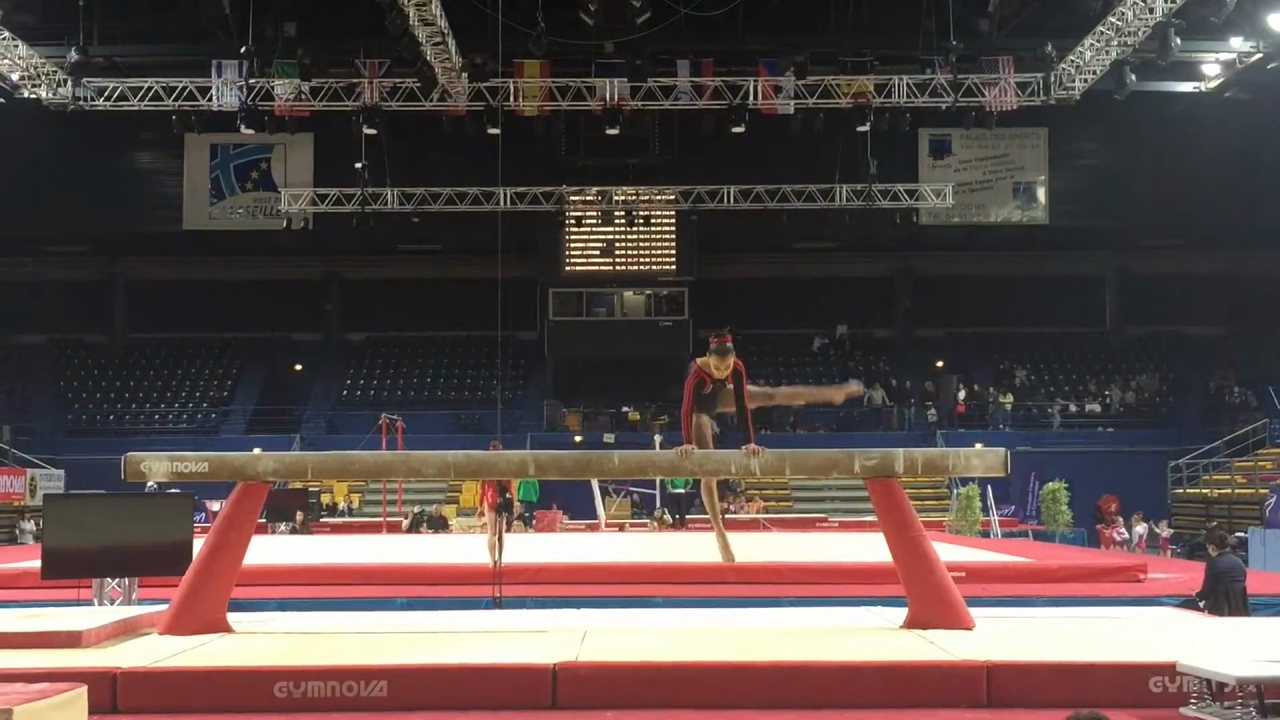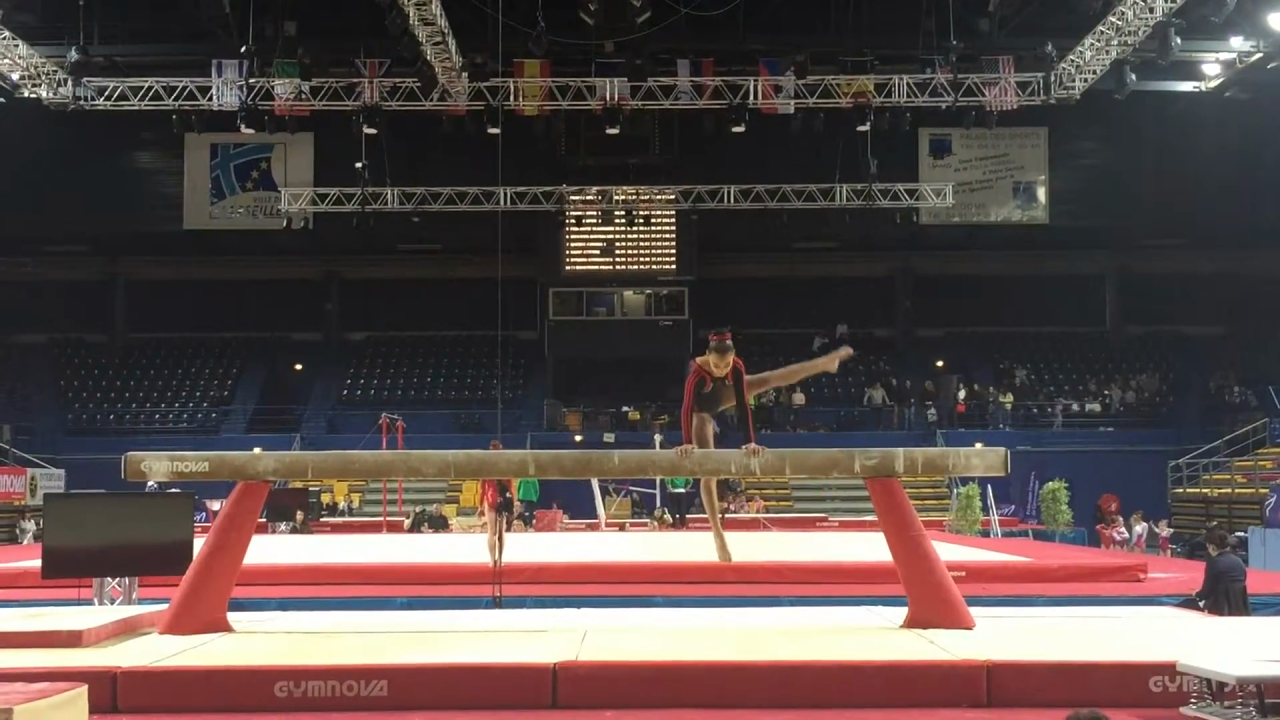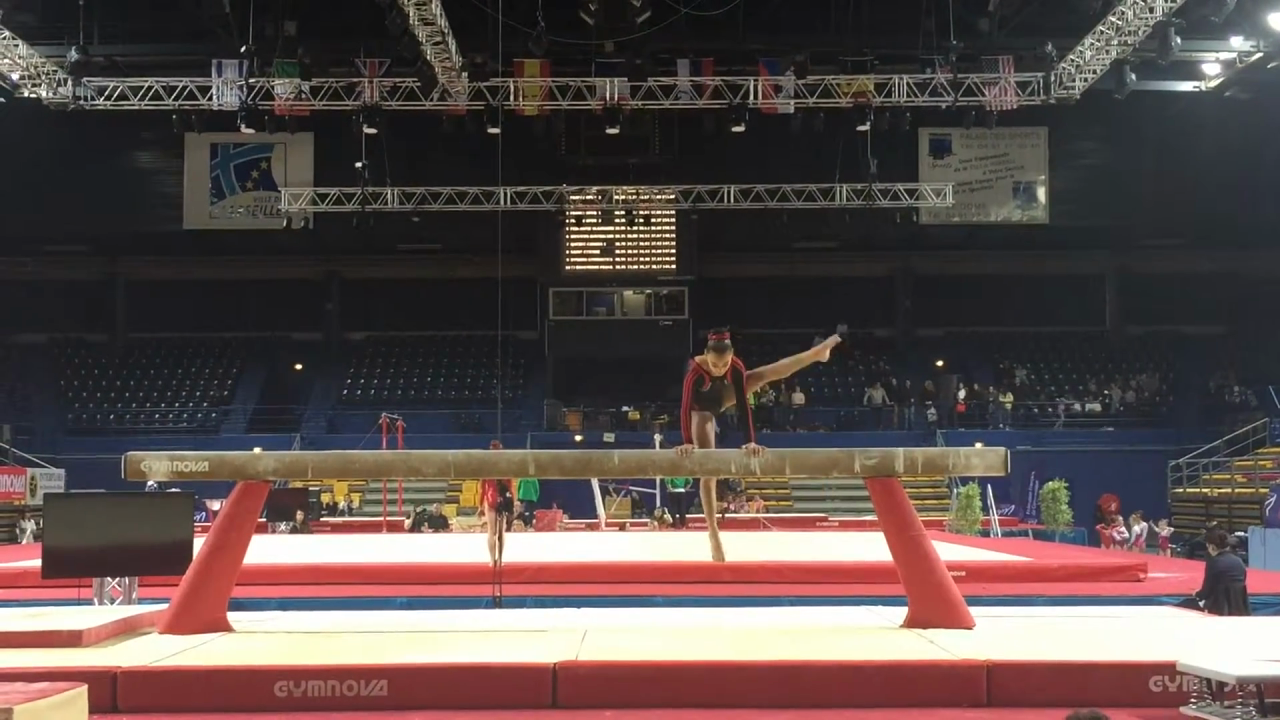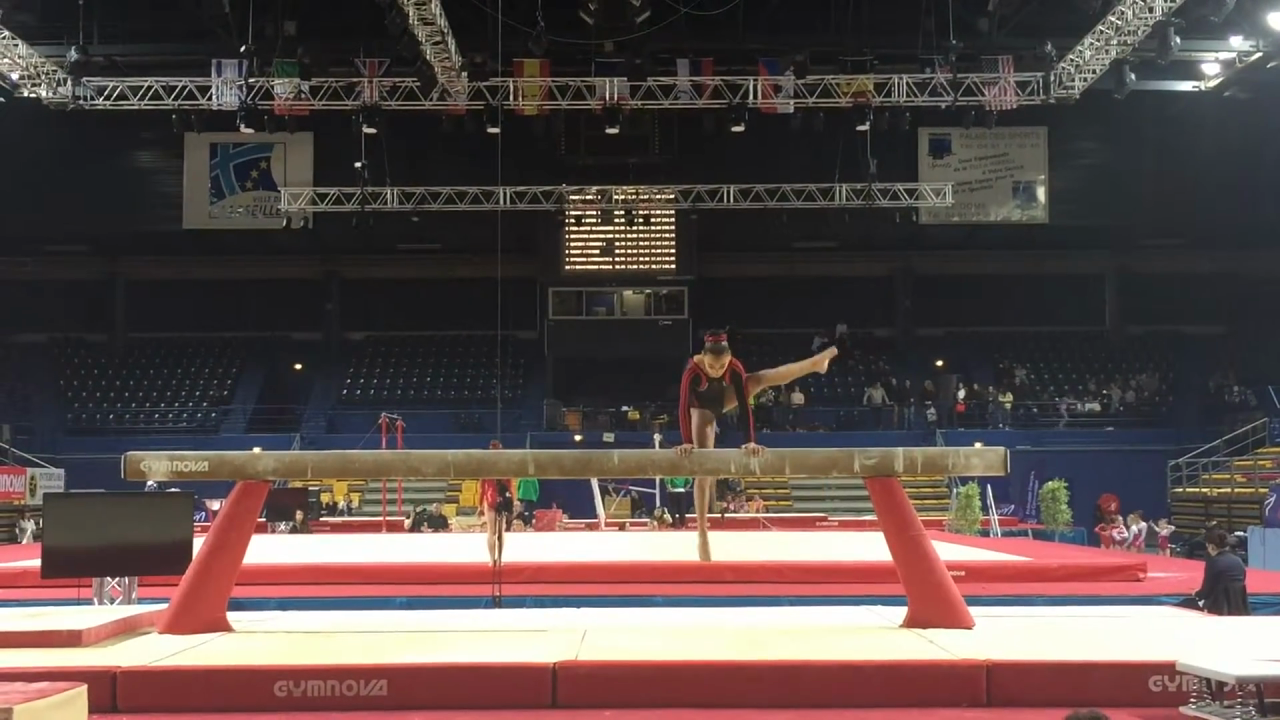
dt=0.1s
person 1, frame 1
left shoulder: (737, 368)
right shoulder: (696, 374)
left elbow: (741, 405)
right elbow: (687, 410)
left wrist: (749, 442)
right wrist: (687, 443)
left hip: (720, 397)
right hip: (699, 410)
left knee: (772, 396)
left ankle: (834, 393)
right ankle: (720, 533)
person 1, frame 2
left shoulder: (736, 367)
right shoulder: (696, 372)
left elbow: (742, 405)
right elbow: (686, 409)
left wrist: (750, 441)
right wrist: (687, 443)
left hip: (720, 396)
right hip: (701, 411)
left knee: (770, 380)
left ankle: (826, 363)
right ankle: (718, 534)
person 1, frame 3
left shoulder: (736, 366)
right shoulder: (694, 371)
left elbow: (743, 404)
right elbow: (686, 408)
left wrist: (750, 441)
right wrist: (687, 443)
left hip: (722, 395)
right hip: (702, 410)
left knee: (766, 374)
left ankle: (817, 353)
right ankle: (713, 533)
person 1, frame 4
left shoulder: (735, 367)
right shoulder: (692, 371)
left elbow: (744, 404)
right elbow: (684, 407)
left wrist: (749, 441)
right wrist: (687, 442)
left hip: (724, 396)
right hip: (702, 409)
left knee: (762, 379)
left ankle: (814, 363)
right ankle: (702, 534)
